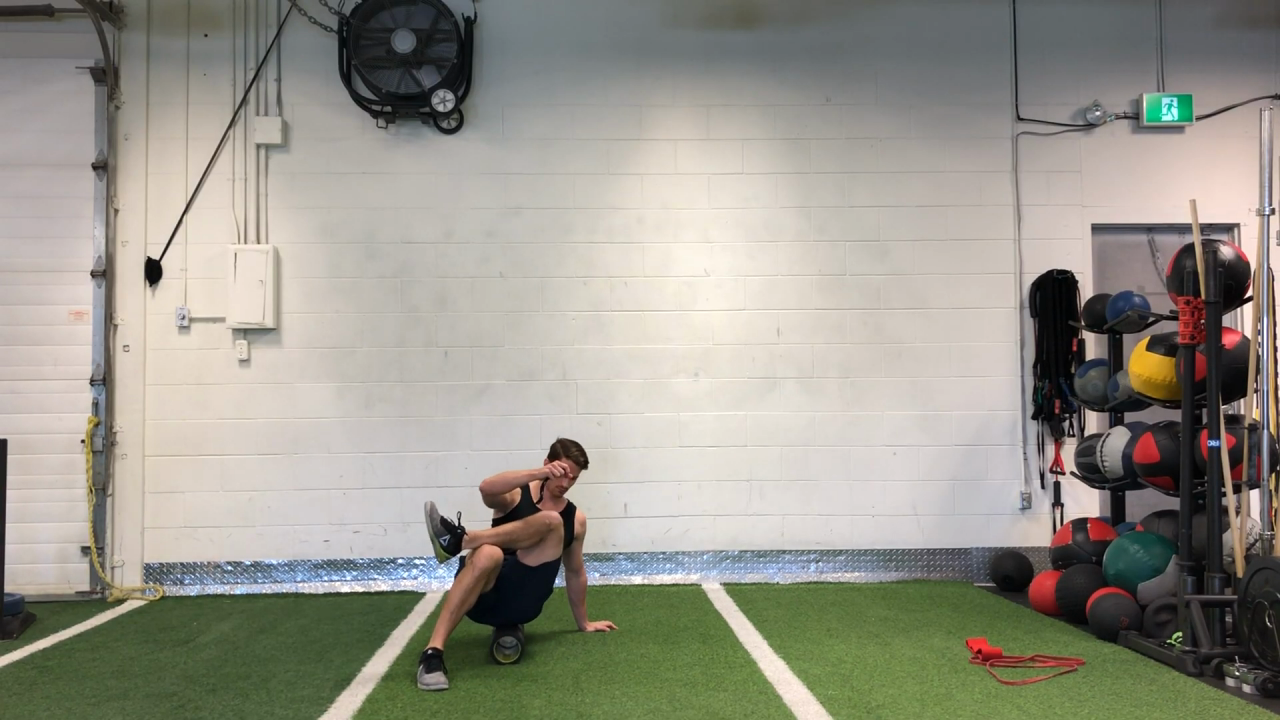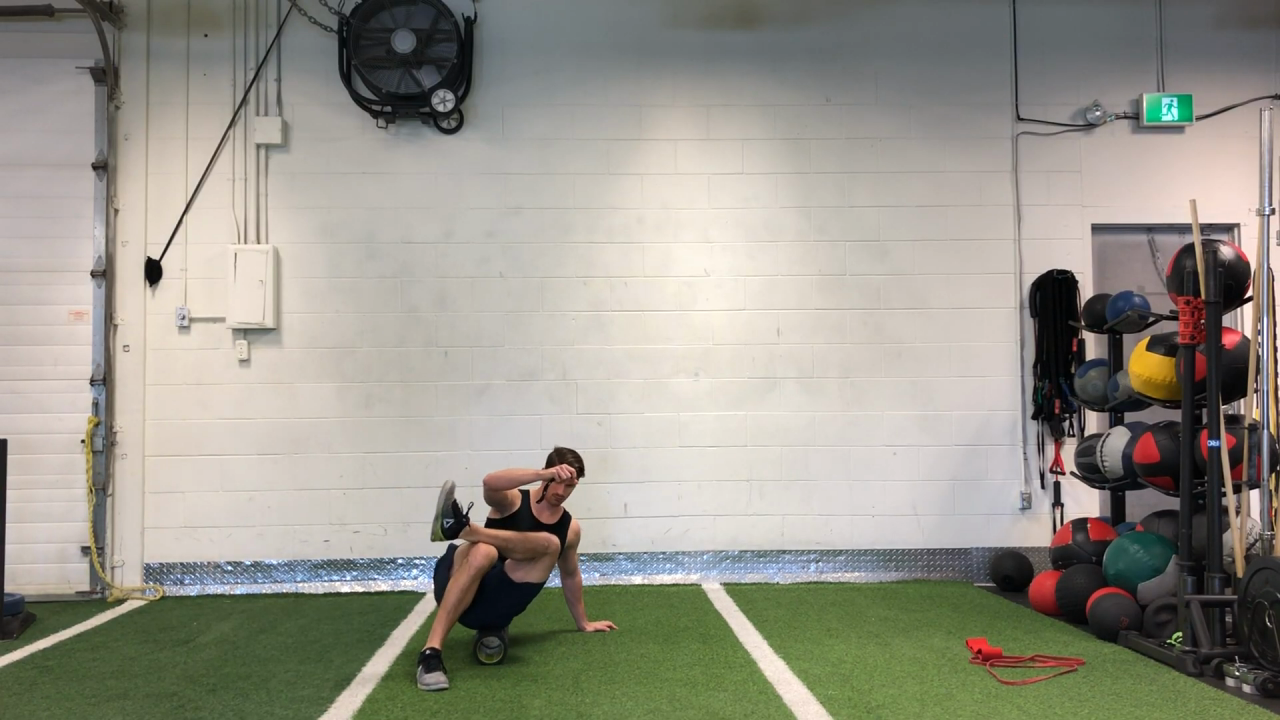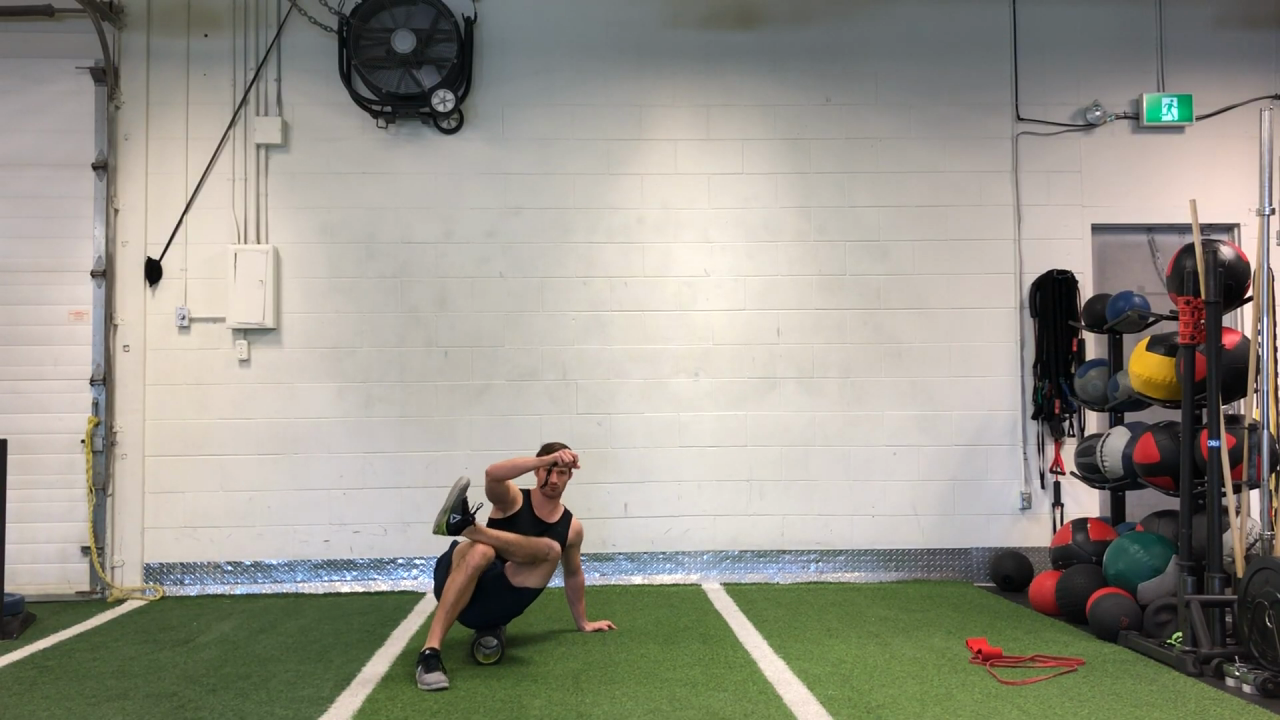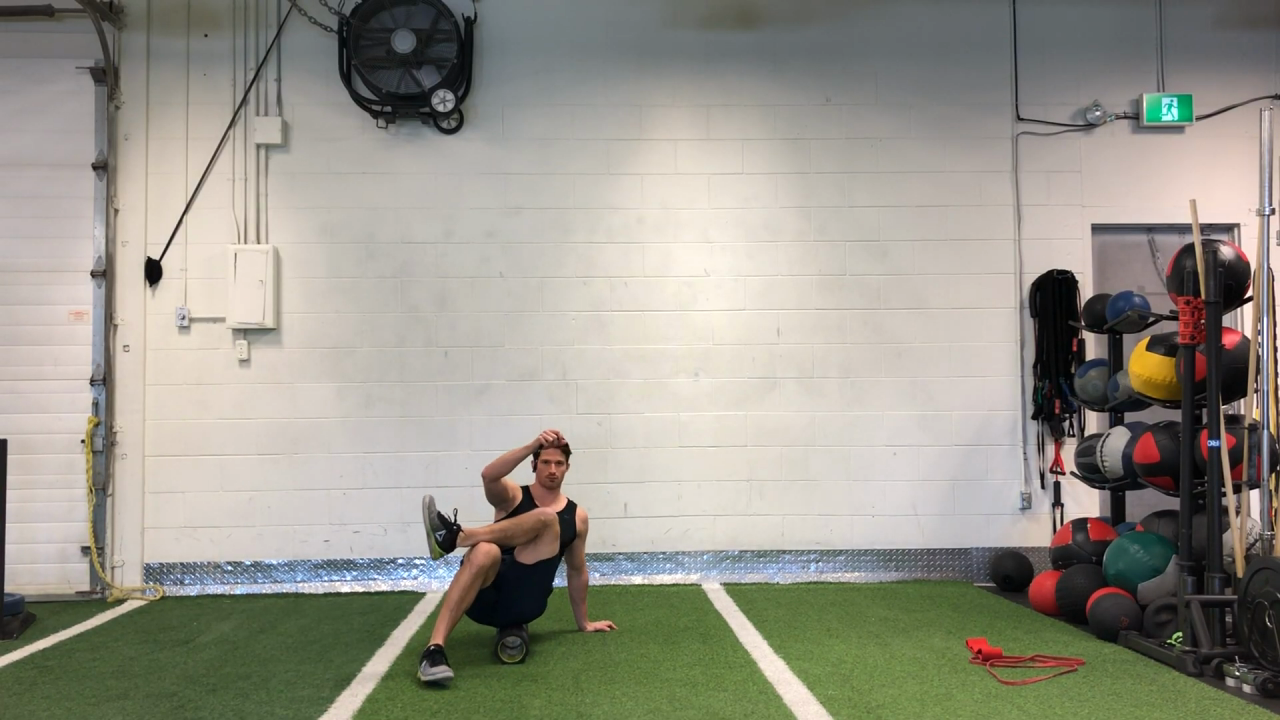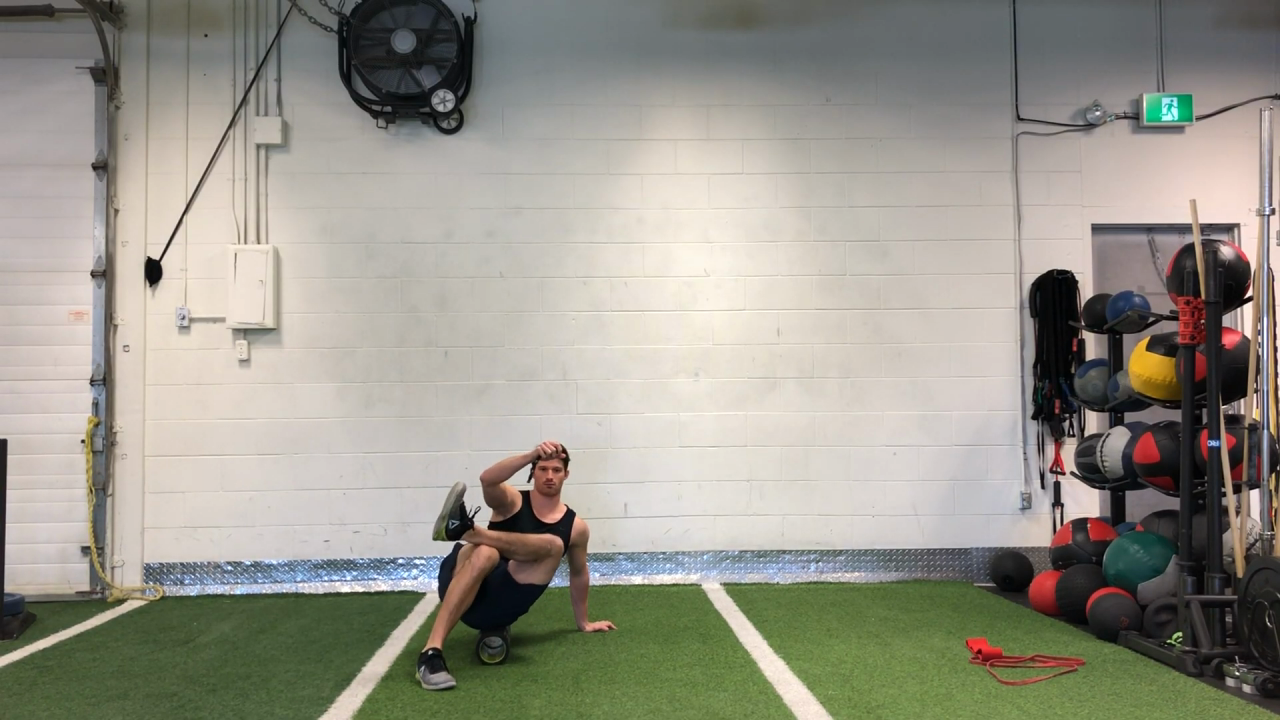
dt=0.5s
person 1, frame 1
left shoulder: (576, 519)
right shoulder: (515, 496)
left elbow: (575, 573)
right elbow: (486, 488)
left wrist: (584, 622)
right wrist: (539, 474)
left hip: (520, 604)
right hip: (483, 593)
left knee: (552, 521)
right knee: (488, 554)
right ankle: (433, 652)
person 1, frame 2
left shoulder: (570, 529)
right shoulder: (512, 501)
left elbow: (570, 576)
right elbow: (490, 482)
left wrist: (583, 622)
right wrist: (545, 475)
left hip: (492, 611)
right hip: (455, 582)
left knee: (551, 545)
right knee: (483, 551)
right ankle: (431, 652)
person 1, frame 3
left shoulder: (572, 527)
right shoulder: (513, 500)
left elbow: (573, 575)
right elbow: (493, 474)
left wrist: (583, 622)
right wrist: (548, 460)
left hip: (490, 610)
right hip: (456, 580)
left knee: (551, 550)
right knee: (480, 551)
right ankle: (430, 652)
person 1, frame 4
left shoulder: (577, 517)
right shoulder: (512, 496)
left elbow: (577, 571)
right elbow: (489, 476)
left wrist: (584, 622)
right wrist: (534, 444)
left hip: (524, 604)
right hip: (485, 593)
left knee: (547, 518)
right knee: (485, 552)
right ankle: (434, 650)
person 1, frame 5
left shoulder: (576, 527)
right shoulder: (511, 501)
left elbow: (579, 574)
right elbow: (487, 479)
left wrist: (583, 622)
right wrist: (532, 455)
left hip: (497, 609)
right hip: (461, 584)
left knee: (553, 546)
right knee: (485, 554)
right ankle: (431, 652)
